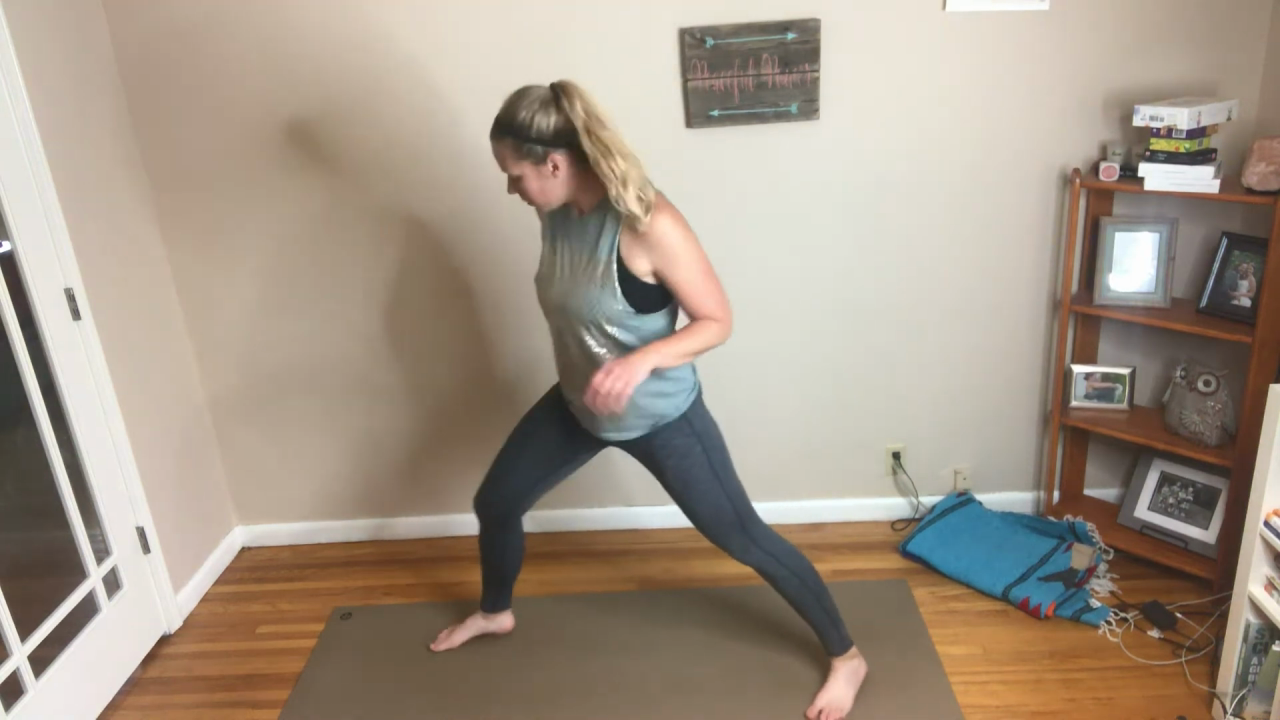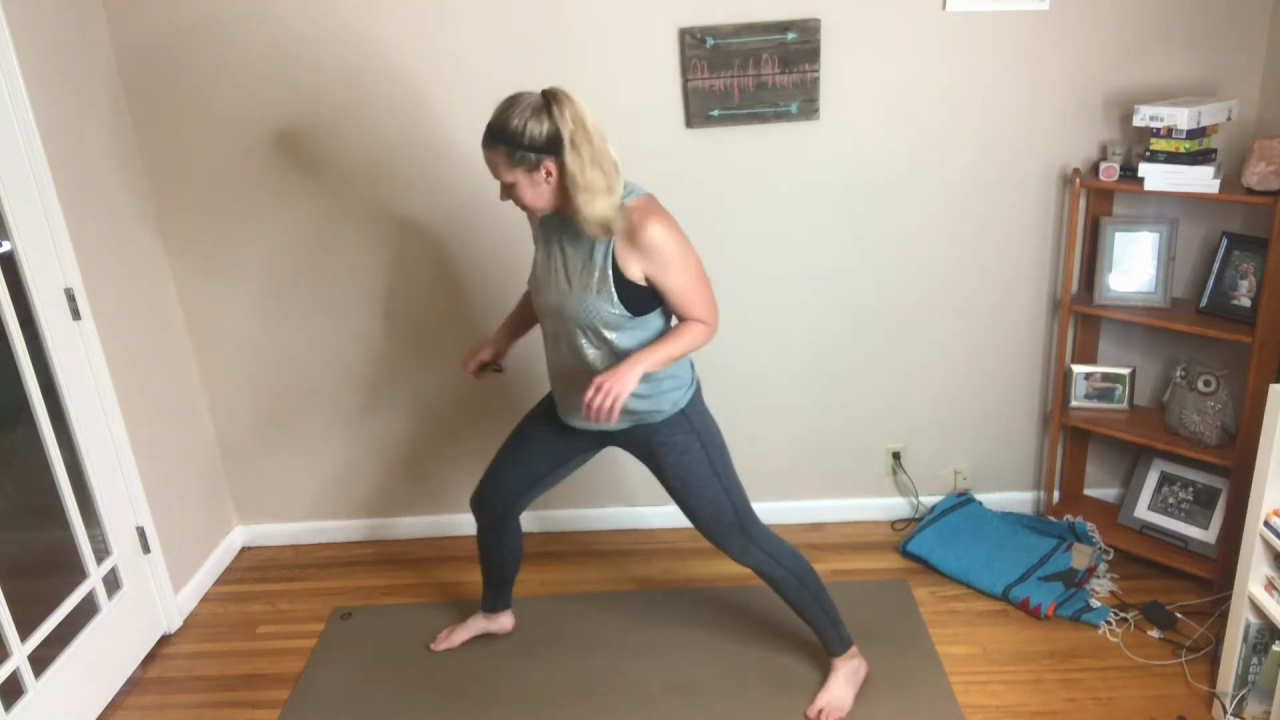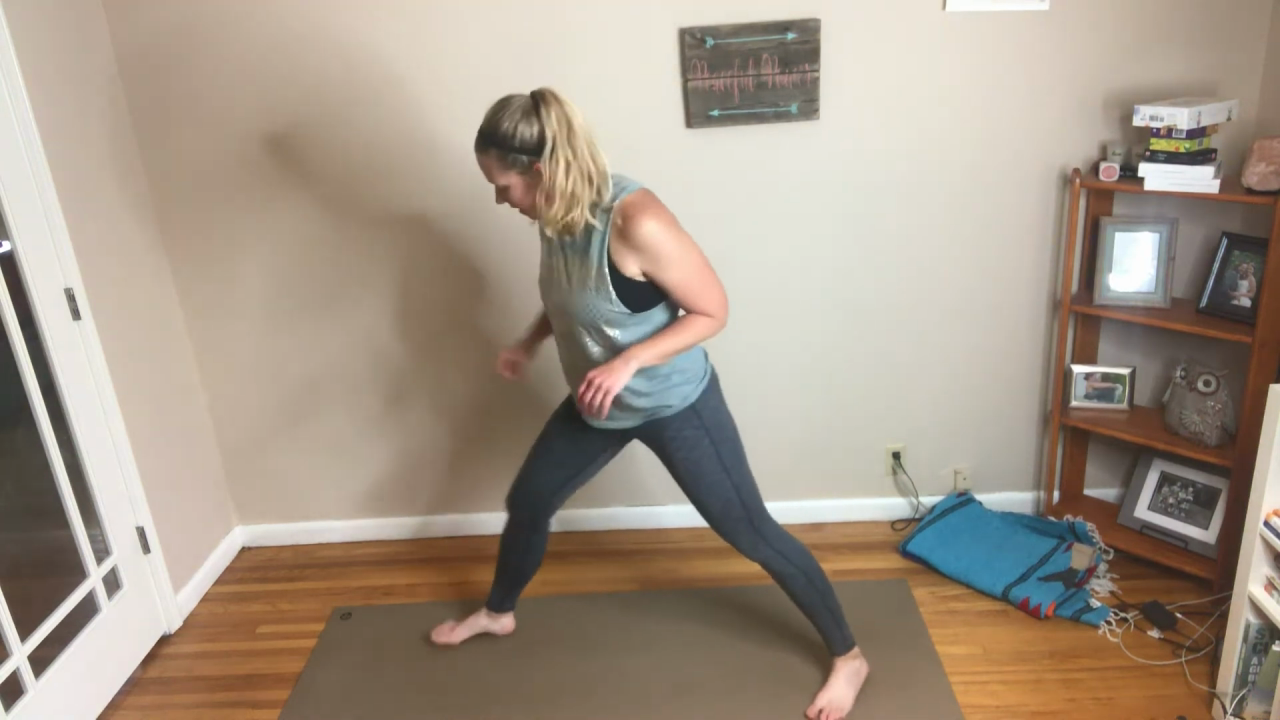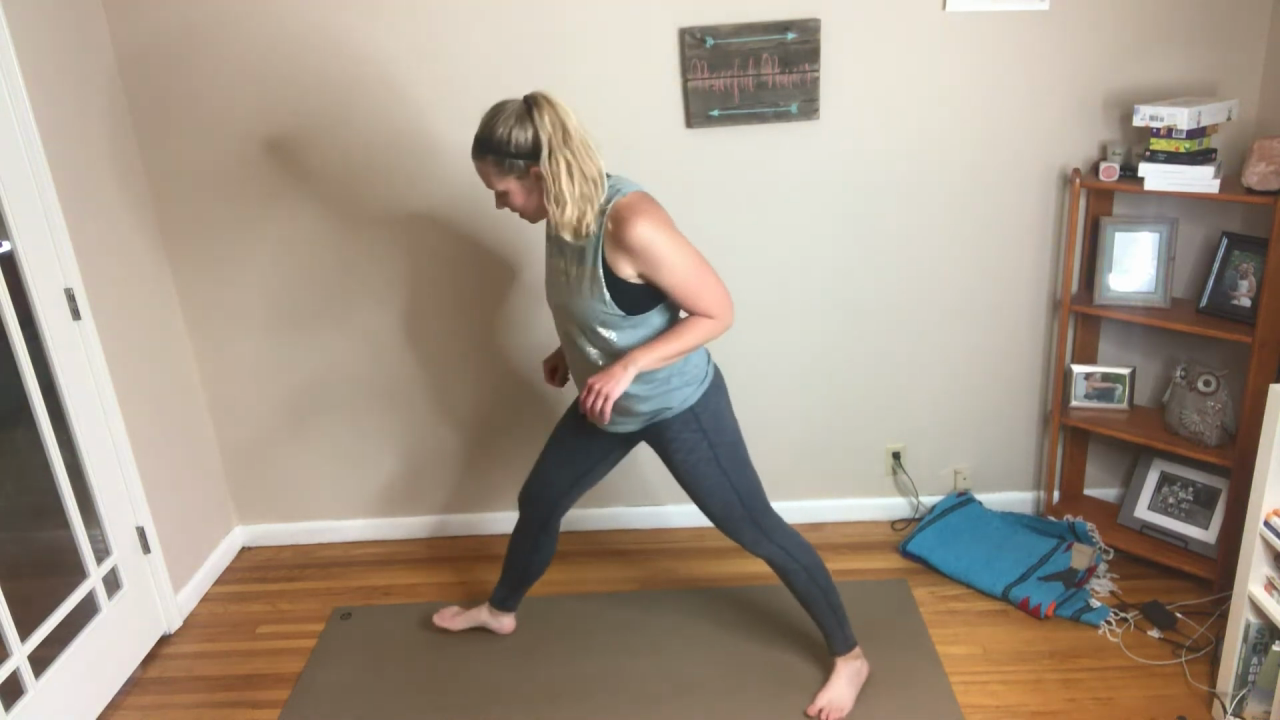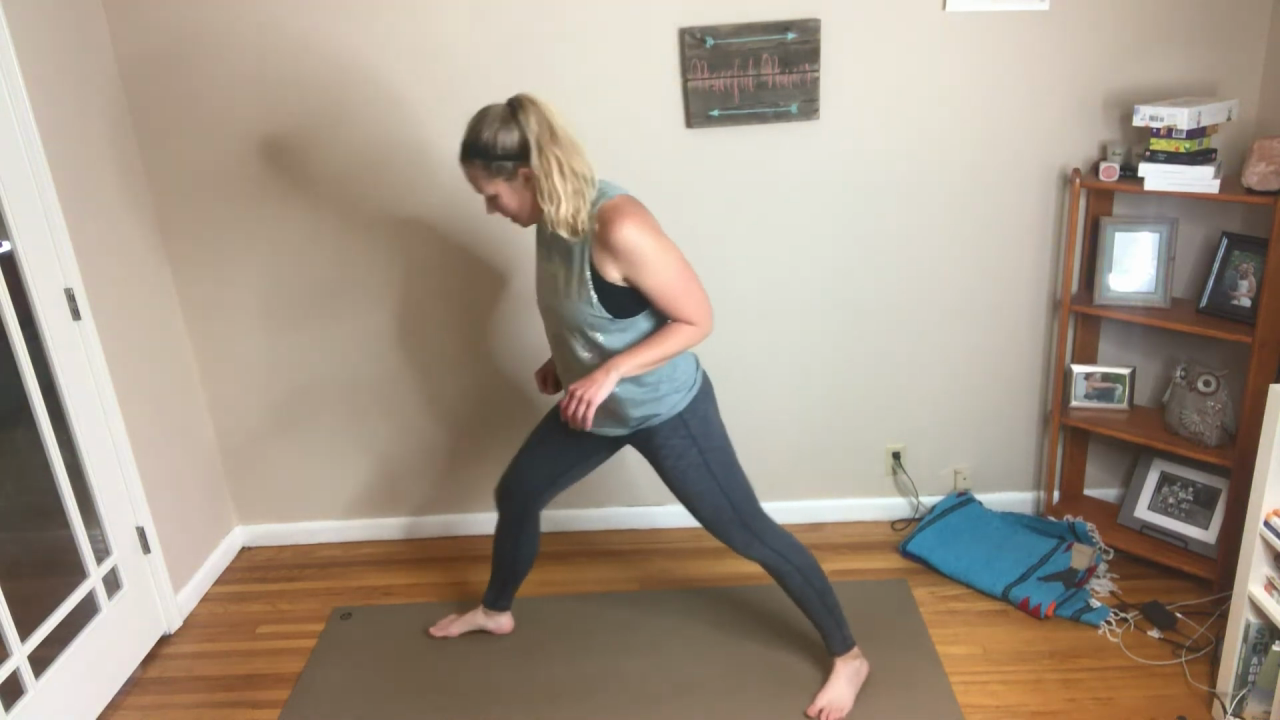
dt=0.2s
person 1, frame 1
left shoulder: (649, 222)
right shoulder: (558, 210)
left elbow: (716, 323)
left wrist: (640, 362)
left hip: (661, 413)
right hip: (576, 405)
left knee: (744, 538)
right knee: (495, 502)
left ankle: (845, 657)
right ankle: (495, 612)
person 1, frame 2
left shoulder: (642, 226)
right shoulder: (547, 215)
left elbow: (702, 320)
left wrist: (632, 368)
right wrist: (502, 338)
left hip: (661, 411)
right hip: (574, 404)
left knee: (741, 538)
right knee: (491, 501)
left ankle: (845, 656)
right ankle: (494, 612)
person 1, frame 3
left shoulder: (636, 219)
right shoulder: (558, 213)
left elbow: (712, 311)
left wrist: (629, 360)
right wrist: (530, 339)
left hip: (675, 404)
right hip: (597, 402)
left knee: (750, 532)
right knee: (526, 501)
left ankle: (848, 657)
right ankle: (497, 613)
person 1, frame 4
left shoulder: (631, 222)
right shoulder: (564, 212)
left elbow: (716, 313)
left wrist: (628, 366)
right wrist: (571, 351)
left hip: (678, 405)
right hip: (607, 403)
left knee: (756, 530)
right knee: (539, 501)
left ankle: (848, 657)
right ankle: (499, 610)
person 1, frame 5
left shoulder: (616, 225)
right shoulder: (552, 217)
left elbow: (695, 319)
left wrist: (607, 373)
right wrist: (563, 363)
left hip: (667, 409)
right hip: (595, 405)
left knee: (750, 533)
right knee: (517, 493)
left ankle: (848, 657)
right ankle: (496, 611)
